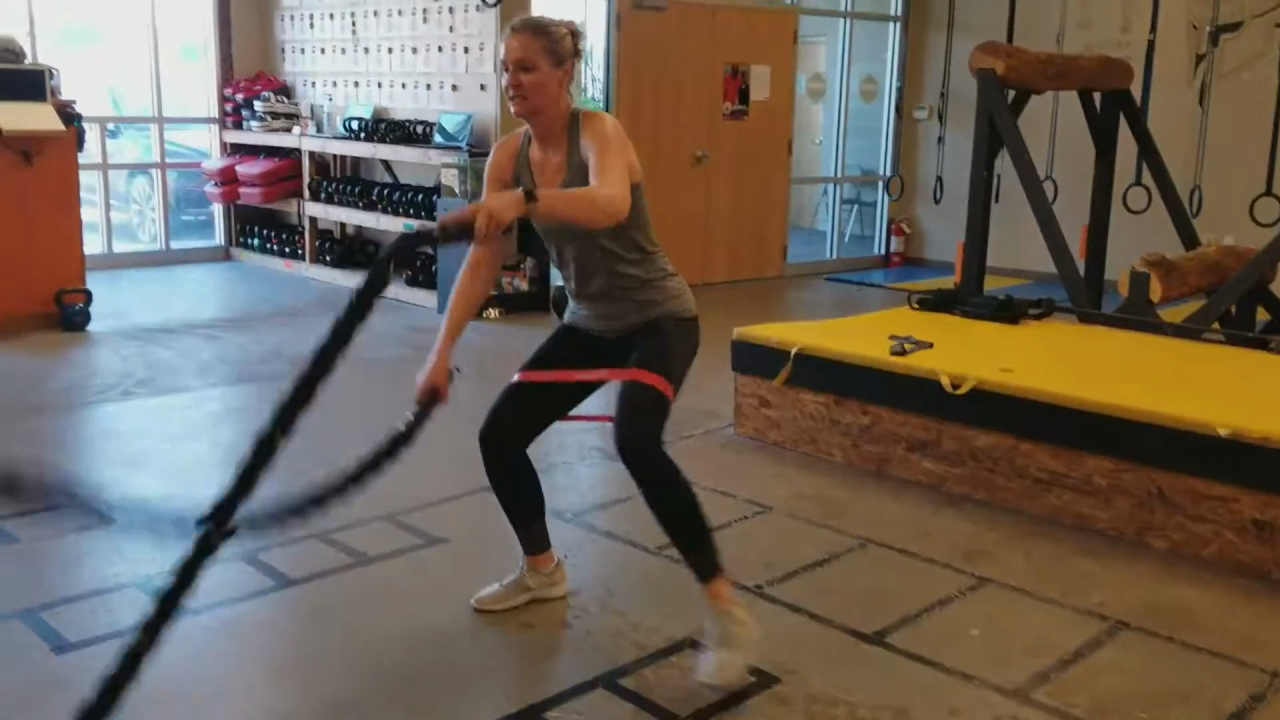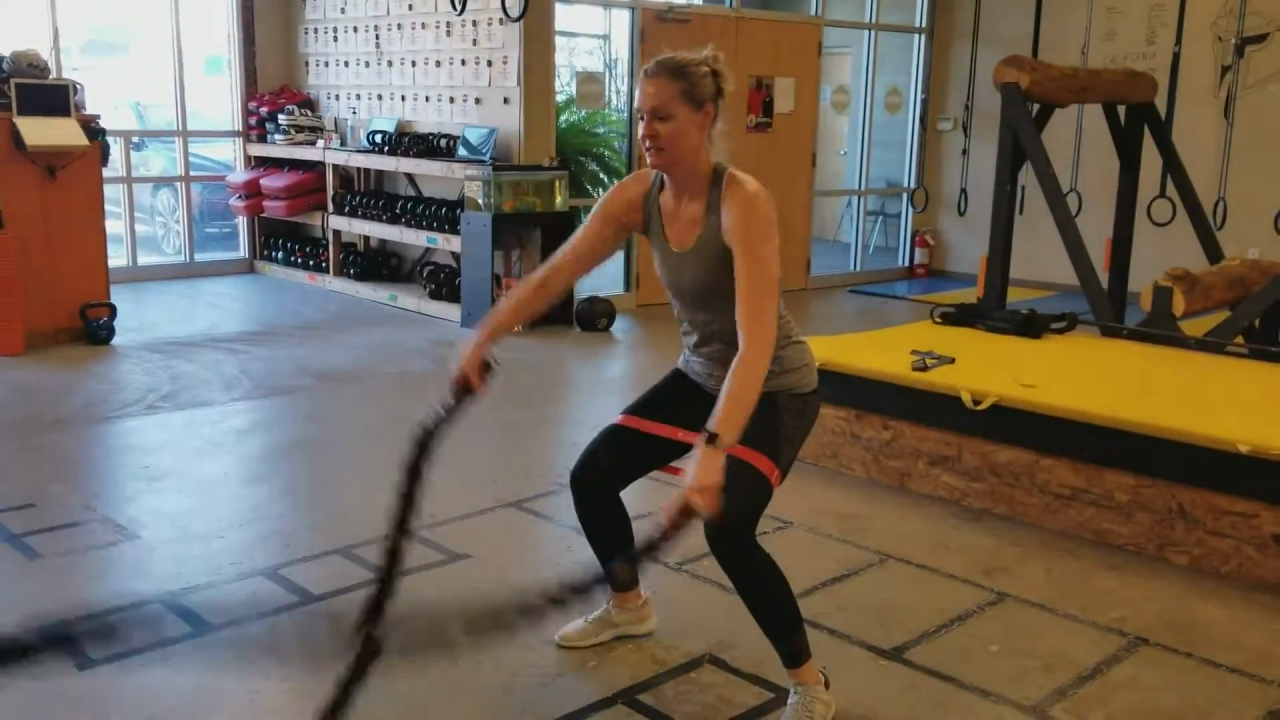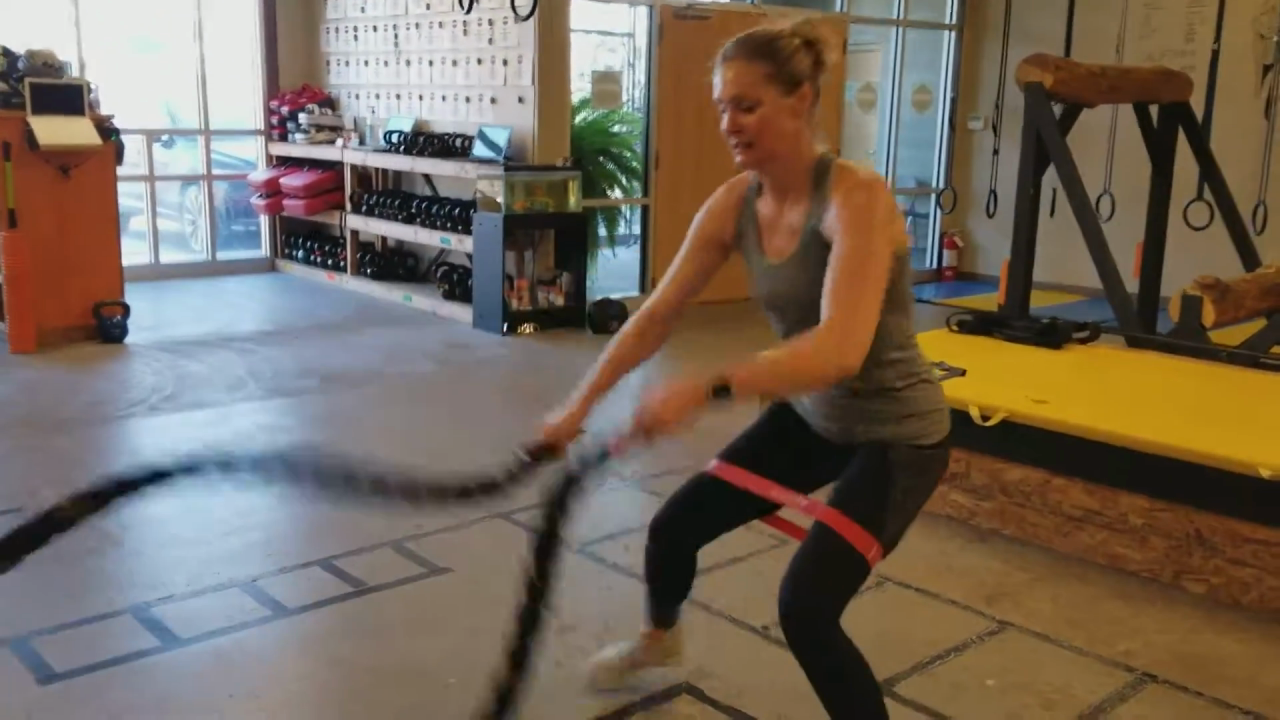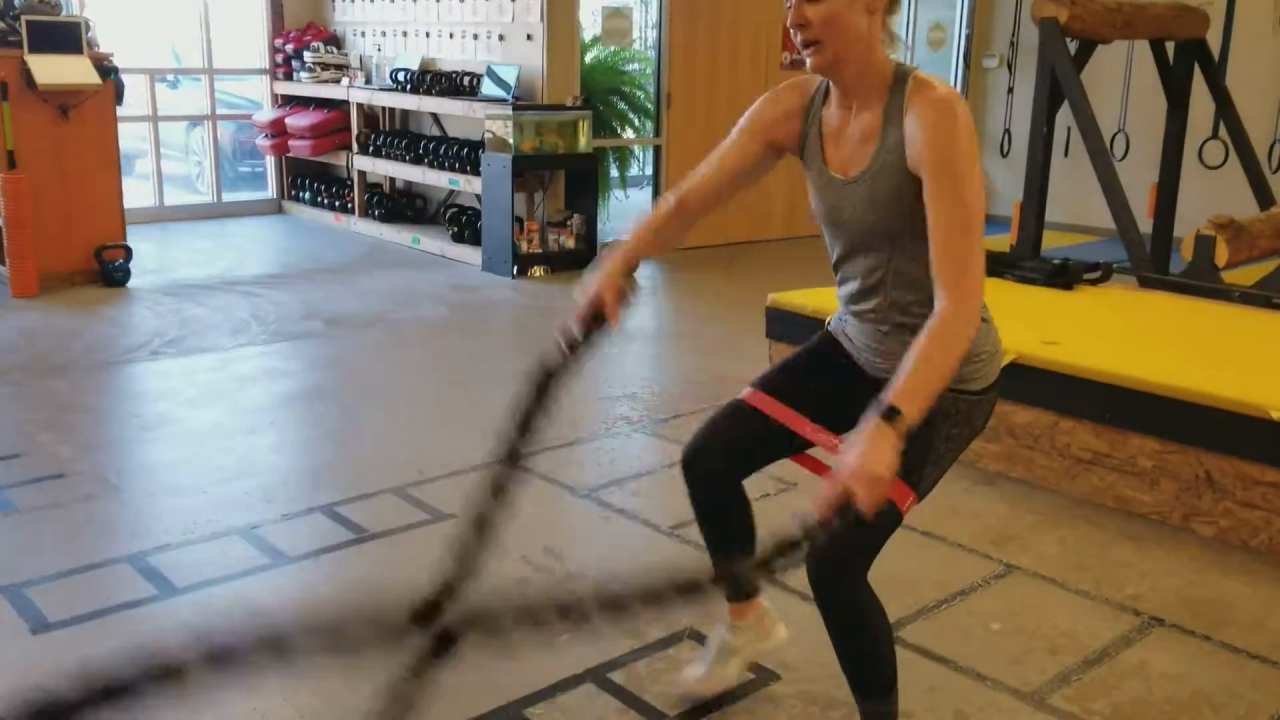
dt=1s
person 1, frame 1
left shoulder: (597, 132)
right shoulder: (507, 154)
left elbow: (609, 204)
right elbow: (482, 261)
left wrist: (522, 202)
right wrist: (441, 351)
left hip: (655, 317)
right hip: (589, 322)
left knee: (636, 446)
right knee: (498, 434)
left ankle: (726, 612)
right ankle: (541, 570)
person 1, frame 2
left shoulder: (744, 201)
right shoulder: (636, 195)
left elbow: (756, 341)
right elbow: (552, 274)
left wrist: (713, 450)
right wrist: (483, 338)
left hip: (776, 386)
right hip: (700, 374)
left knee: (727, 526)
right knee: (591, 474)
right ankle: (628, 605)
person 1, frame 3
left shoulder: (857, 197)
right shoulder: (732, 204)
left elbow: (841, 348)
right elbow: (660, 315)
left wrist: (709, 386)
right wrist: (579, 404)
left hip: (896, 431)
right hip: (809, 413)
left knee: (805, 604)
right knee: (673, 525)
right ankle: (660, 639)
person 1, frame 4
left shoulder: (936, 115)
right shoulder: (795, 102)
left elbow: (959, 302)
right elbow: (692, 197)
left wrist: (886, 427)
right wrist: (620, 259)
left hip: (945, 373)
right hip: (854, 345)
left knee: (836, 558)
right knee: (708, 459)
right ankle: (746, 621)
